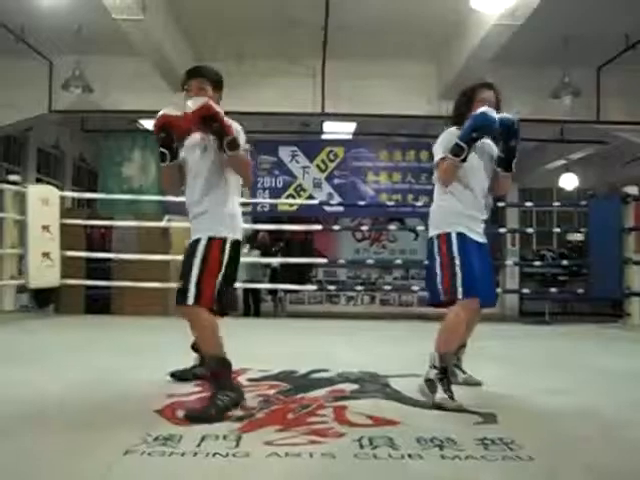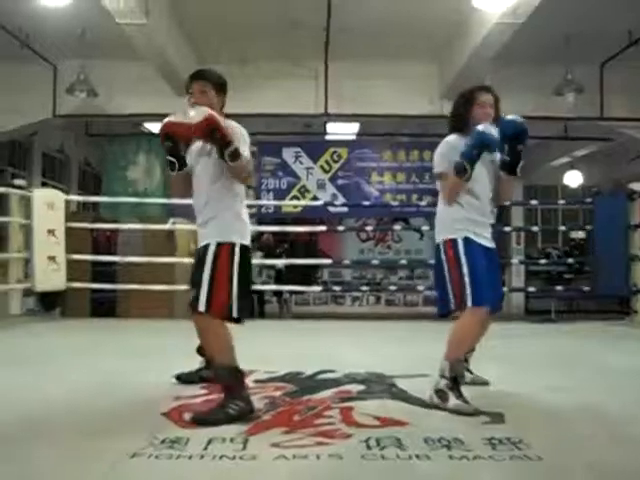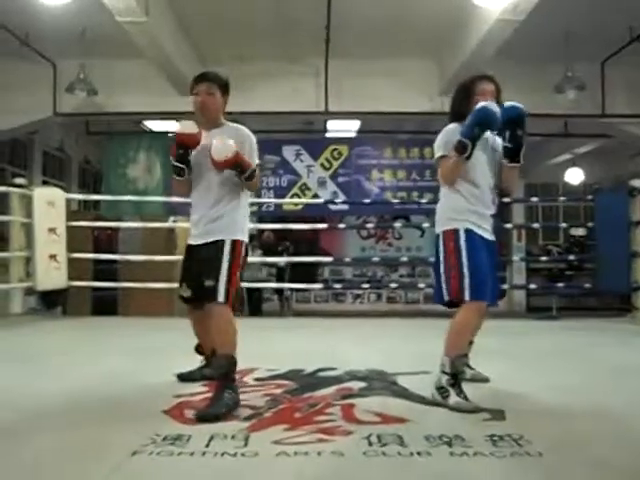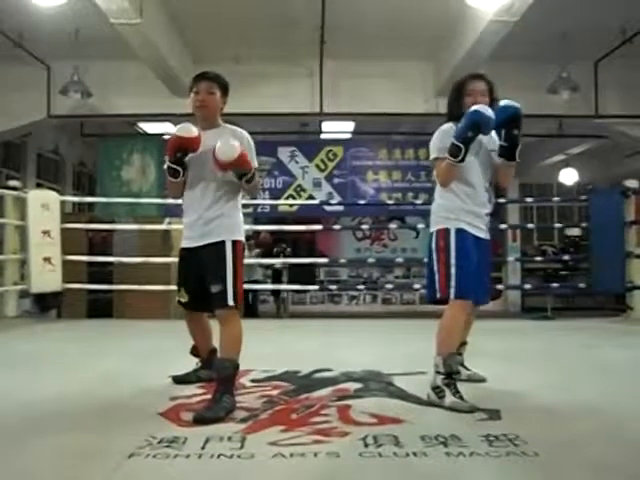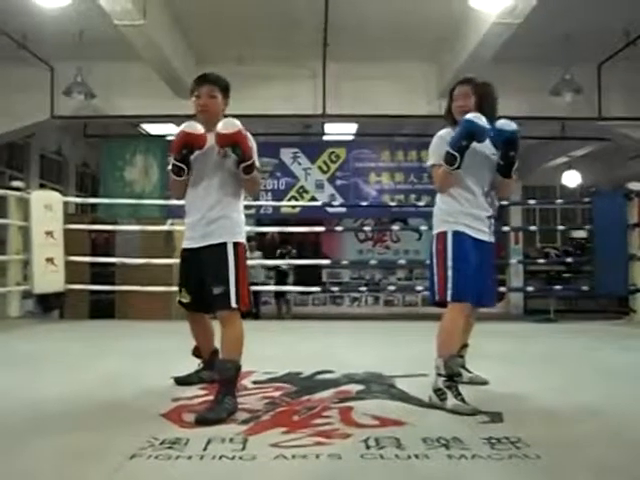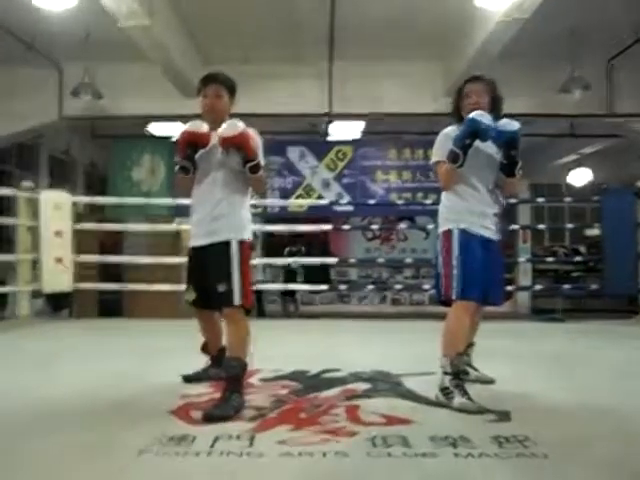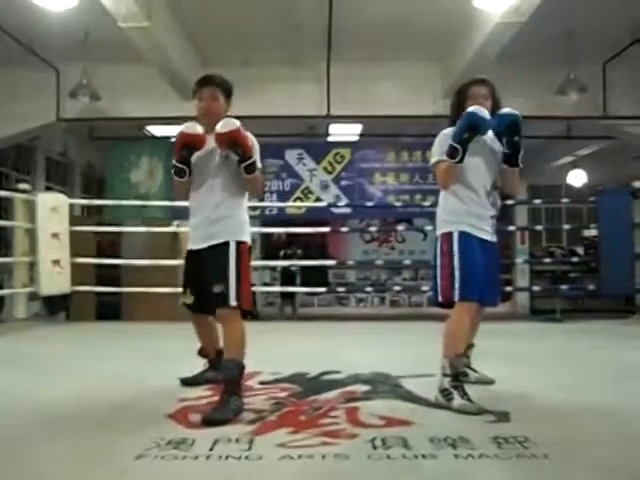
dt=0.3s
person 1, frame 1
left shoulder: (227, 129)
right shoulder: (190, 139)
left elbow: (246, 173)
right elbow: (172, 186)
left wrist: (219, 130)
right wrist: (166, 148)
left hip: (219, 230)
right hip: (202, 230)
left knee: (193, 304)
right knee: (192, 303)
left ankle: (226, 387)
right ankle: (207, 362)
person 1, frame 2
left shoulder: (232, 131)
right shoulder: (197, 143)
left elbow: (246, 174)
right elbow: (182, 191)
left wrist: (222, 142)
right wrist: (174, 155)
left hip: (226, 235)
right hip: (210, 235)
left knee: (206, 312)
right knee: (201, 309)
left ankle: (237, 395)
right ankle: (212, 365)
person 1, frame 3
left shoulder: (240, 135)
right shoulder: (192, 140)
left elbow: (254, 184)
right elbow: (182, 191)
left wrist: (242, 168)
right wrist: (179, 160)
left hip: (228, 232)
right hip: (198, 232)
left knee: (218, 302)
right knee: (194, 302)
left ankle: (227, 387)
right ankle: (212, 361)
person 1, frame 4
left shoulder: (237, 137)
right shoulder: (186, 140)
left elbow: (252, 189)
right elbow: (175, 193)
left wrist: (245, 171)
right wrist: (174, 161)
left hip: (224, 234)
right hip: (191, 236)
left knee: (226, 307)
right knee: (191, 306)
left ankle: (226, 389)
right ankle: (208, 363)
person 1, frame 5
left shoulder: (238, 137)
right shoulder: (189, 141)
left elbow: (253, 189)
right elbow: (177, 193)
left wrist: (244, 158)
right wrist: (179, 160)
left hip: (225, 236)
right hip: (193, 237)
left knee: (227, 309)
right knee: (193, 307)
left ankle: (227, 392)
right ankle: (210, 365)
person 1, frame 6
left shoulder: (244, 135)
right shoulder: (196, 139)
left elbow: (260, 187)
right elbow: (184, 189)
left wrist: (249, 158)
right wrist: (184, 159)
left hip: (231, 233)
right hip: (200, 234)
left knee: (232, 307)
right knee: (202, 304)
left ankle: (234, 388)
right ankle: (218, 362)
person 1, frame 7
left shoulder: (241, 138)
right shoulder: (193, 143)
left elbow: (256, 189)
right elbow: (181, 193)
left wrist: (244, 155)
right wrist: (181, 161)
left hip: (230, 234)
right hip: (198, 238)
left knee: (227, 309)
right knee: (197, 307)
left ankle: (233, 392)
right ankle: (215, 365)
person 2, frame 1
left shoulder: (490, 145)
right shoulder: (451, 136)
left elbow: (501, 190)
right elbow: (443, 178)
left wrist: (508, 151)
right wrist: (467, 139)
left hip: (476, 231)
right hip: (450, 230)
left knee: (477, 303)
right knee: (465, 301)
left ankle: (452, 364)
right ankle: (434, 376)
person 2, frame 2
left shoulder: (492, 148)
right shoulder: (451, 145)
left elbow: (503, 195)
right elbow: (448, 194)
left wrist: (512, 156)
right wrist: (469, 158)
left hip: (483, 237)
right hip: (457, 236)
left knee: (488, 309)
right knee: (475, 309)
left ankle: (460, 364)
right ankle: (444, 385)
person 2, frame 3
left shoulder: (493, 138)
right shoulder: (452, 132)
left elbow: (508, 184)
right elbow: (447, 177)
left wrist: (514, 141)
right wrist: (469, 137)
left hip: (484, 228)
right hip: (458, 226)
left knee: (481, 303)
right knee: (473, 302)
left ankle: (460, 363)
right ankle: (446, 381)
person 2, frame 4
left shoulder: (491, 136)
right shoulder: (447, 132)
left elbow: (504, 181)
right elbow: (443, 178)
left wrist: (510, 140)
right wrist: (463, 139)
left hip: (479, 227)
right hip: (452, 226)
left knee: (472, 302)
right knee: (459, 300)
left ankle: (455, 362)
right ankle: (440, 381)
person 2, frame 5
left shoulder: (494, 141)
right shoulder: (445, 137)
left elbow: (503, 192)
right elbow: (441, 184)
left wrist: (508, 156)
right wrist: (459, 147)
left hip: (483, 231)
right hip: (454, 229)
left knee: (472, 305)
right knee: (458, 303)
left ankle: (457, 365)
right ankle: (442, 383)
person 2, frame 6
left shoulder: (498, 138)
right shoulder: (450, 135)
left elbow: (509, 190)
right elbow: (445, 181)
left wrist: (511, 157)
right wrist: (463, 146)
left hip: (489, 229)
right hip: (460, 227)
left knee: (478, 303)
right knee: (464, 301)
left ankle: (463, 363)
right ankle: (449, 381)
person 2, frame 7
left shoulder: (495, 142)
right shoulder: (449, 135)
left elbow: (512, 188)
right elbow: (443, 180)
left wrist: (513, 148)
right wrist: (462, 139)
left hip: (486, 230)
right hip: (458, 229)
left knee: (480, 303)
right knee: (464, 303)
left ankle: (462, 364)
right ankle: (448, 383)
